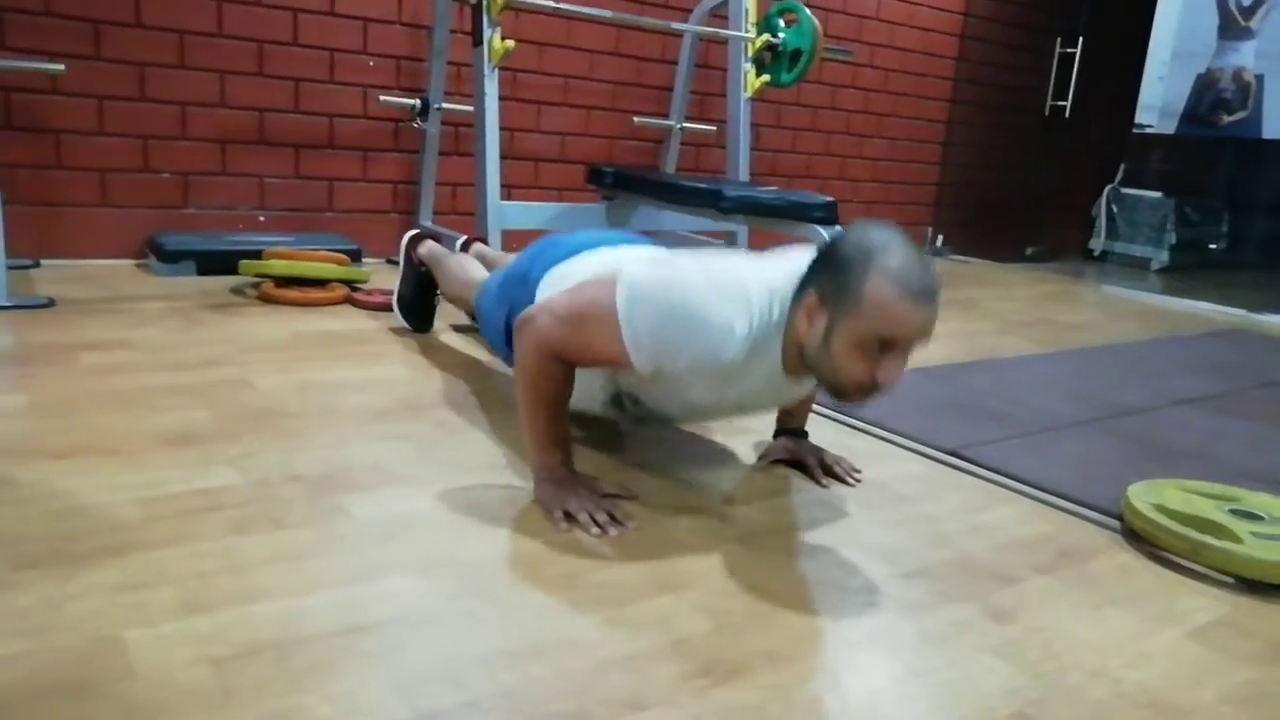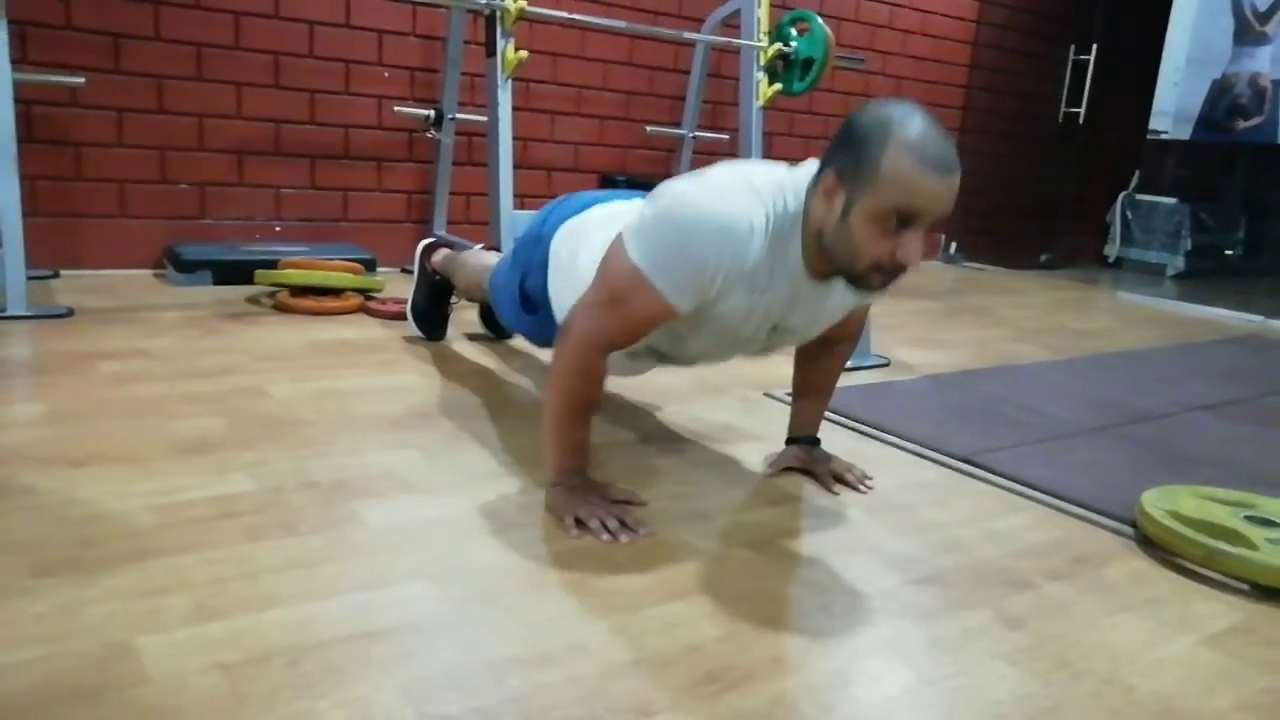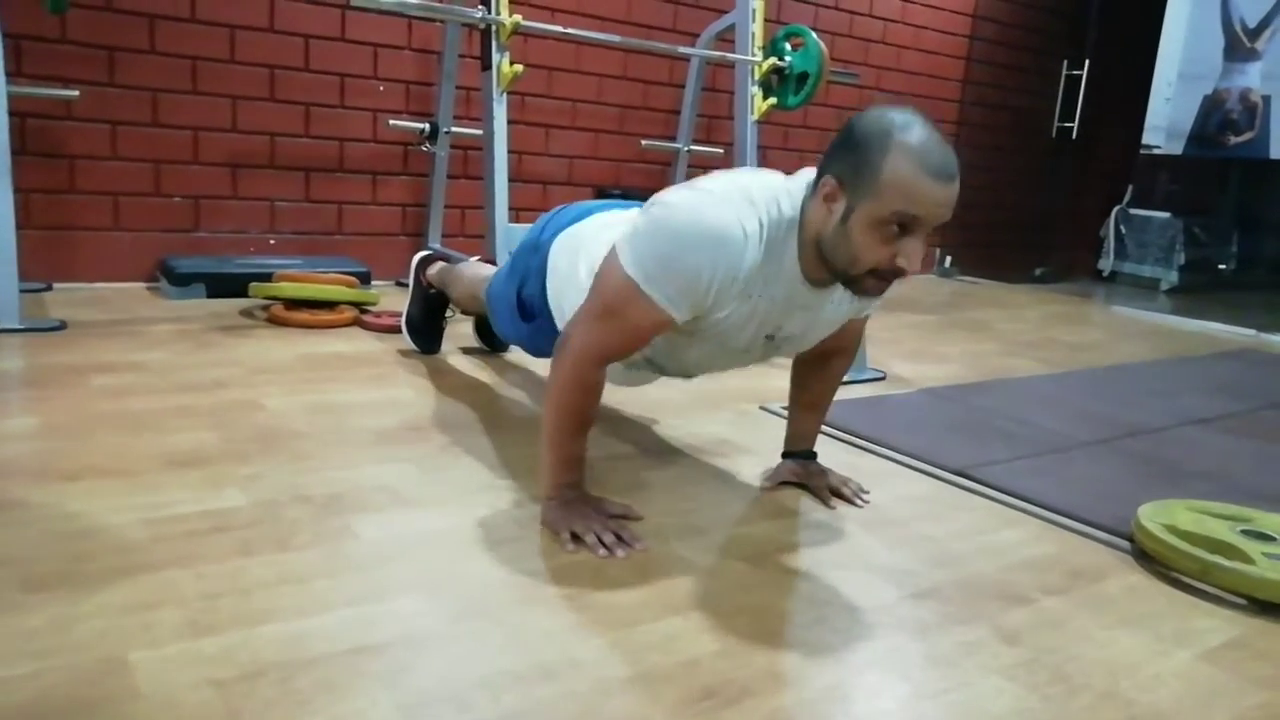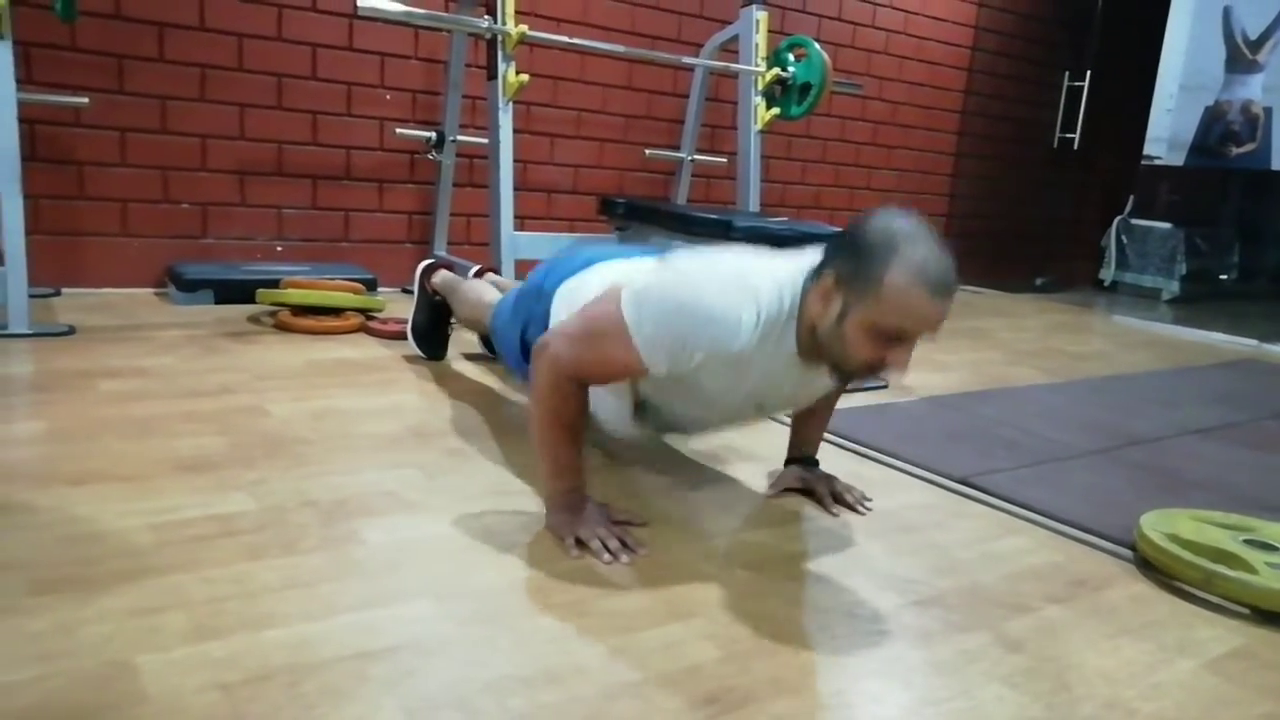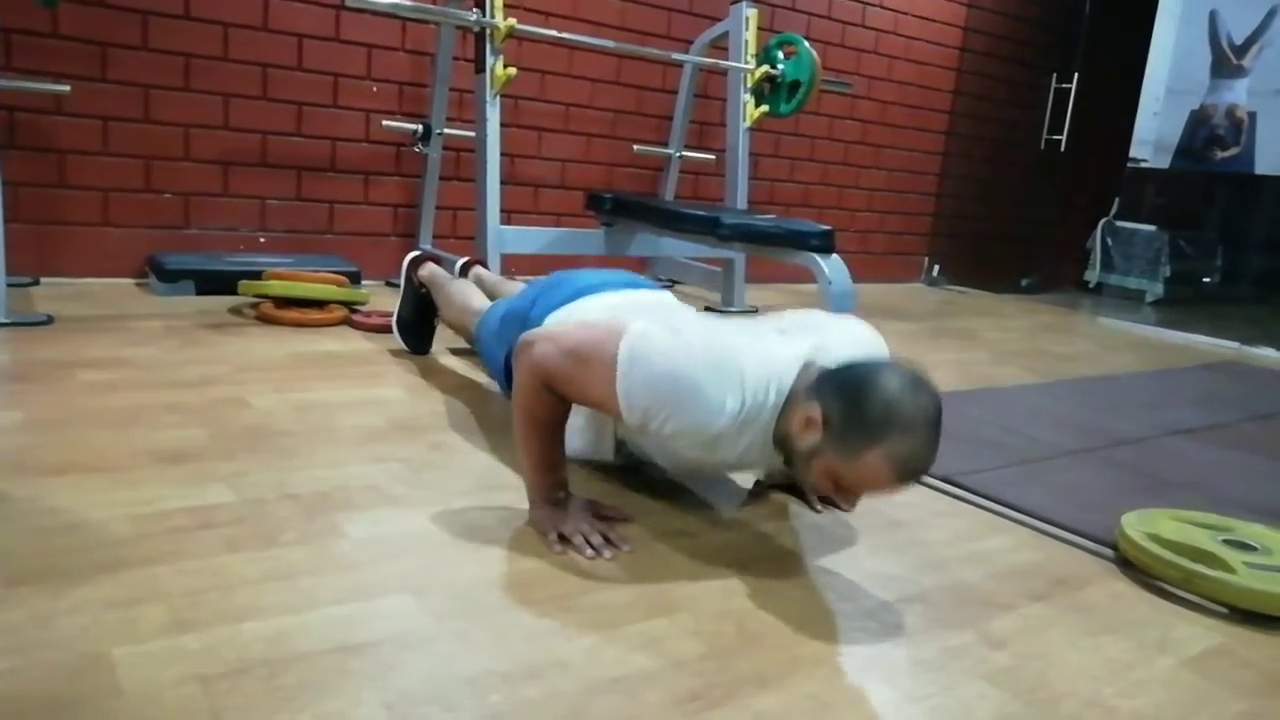
dt=1s
person 1, frame 1
left shoulder: (838, 313)
right shoulder: (713, 323)
right elbow: (538, 332)
left wrist: (791, 431)
right wrist: (552, 474)
left hip: (634, 265)
right hip: (557, 284)
right knee: (486, 299)
left ankle: (477, 250)
right ankle: (425, 255)
person 1, frame 2
left shoulder: (865, 243)
right shoulder: (717, 228)
left elbow: (832, 337)
right elbow: (585, 338)
left wrist: (803, 440)
right wrist: (566, 480)
left hip: (645, 243)
right hip: (569, 245)
right knee: (501, 292)
left ankle: (483, 254)
right ankle: (441, 262)
person 1, frame 3
left shoulder: (866, 252)
right shoulder: (712, 235)
left elbow: (830, 349)
right elbow: (583, 352)
left wrist: (800, 454)
right wrist: (563, 494)
left hip: (642, 254)
right hip: (567, 254)
right knee: (502, 310)
left ankle: (481, 270)
right ankle: (437, 276)
person 1, frame 4
left shoulder: (850, 310)
right shoulder: (718, 313)
right elbow: (557, 357)
left wrist: (803, 461)
right wrist: (565, 502)
left hip: (644, 281)
right hip: (571, 293)
right knee: (498, 319)
left ankle: (488, 280)
right ankle: (440, 282)
person 1, frame 5
left shoulder: (863, 356)
right shoulder: (708, 397)
right elbow: (537, 356)
left wrist: (784, 462)
right wrist: (548, 498)
left hip: (637, 303)
right hip: (555, 319)
right knee: (485, 323)
left ankle: (476, 271)
right ankle: (427, 273)
